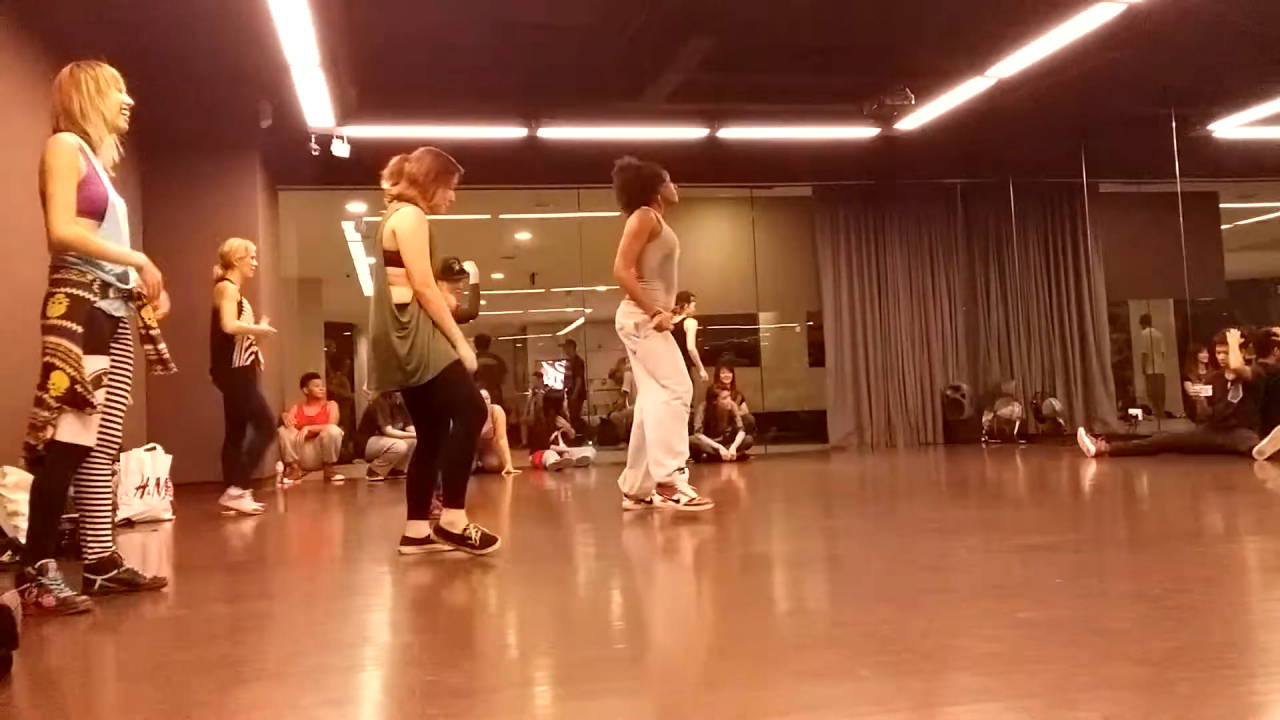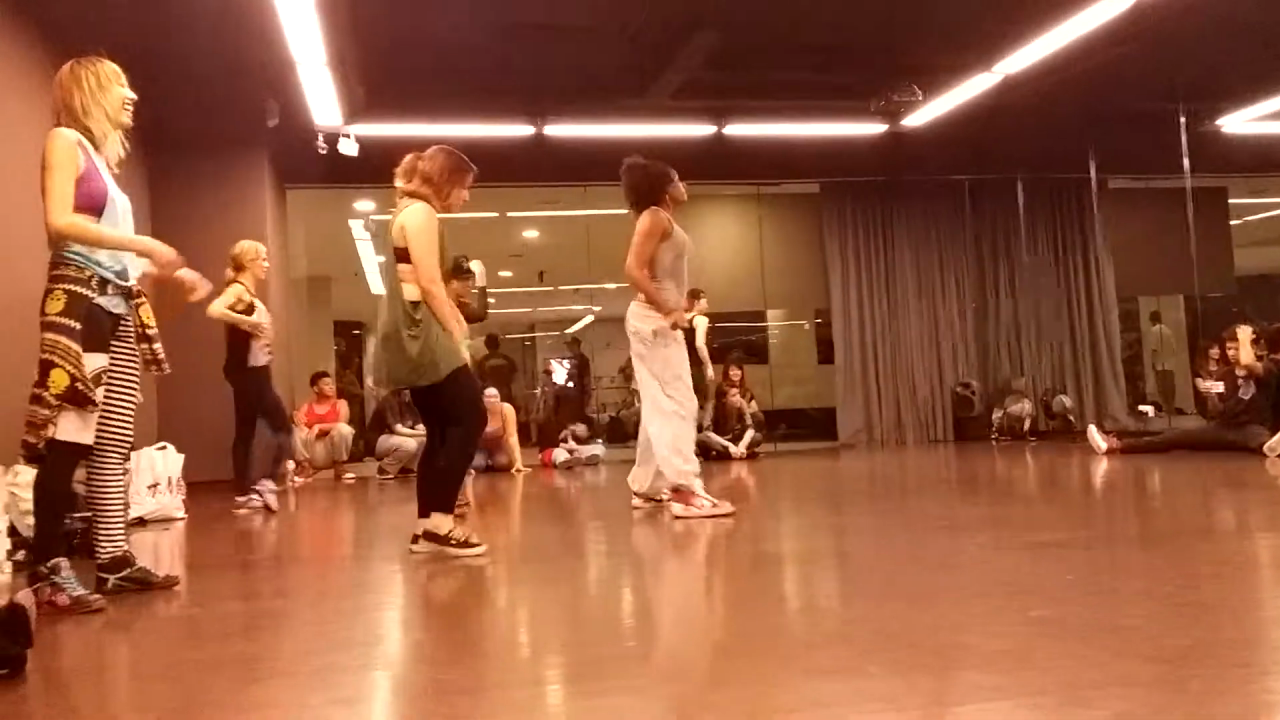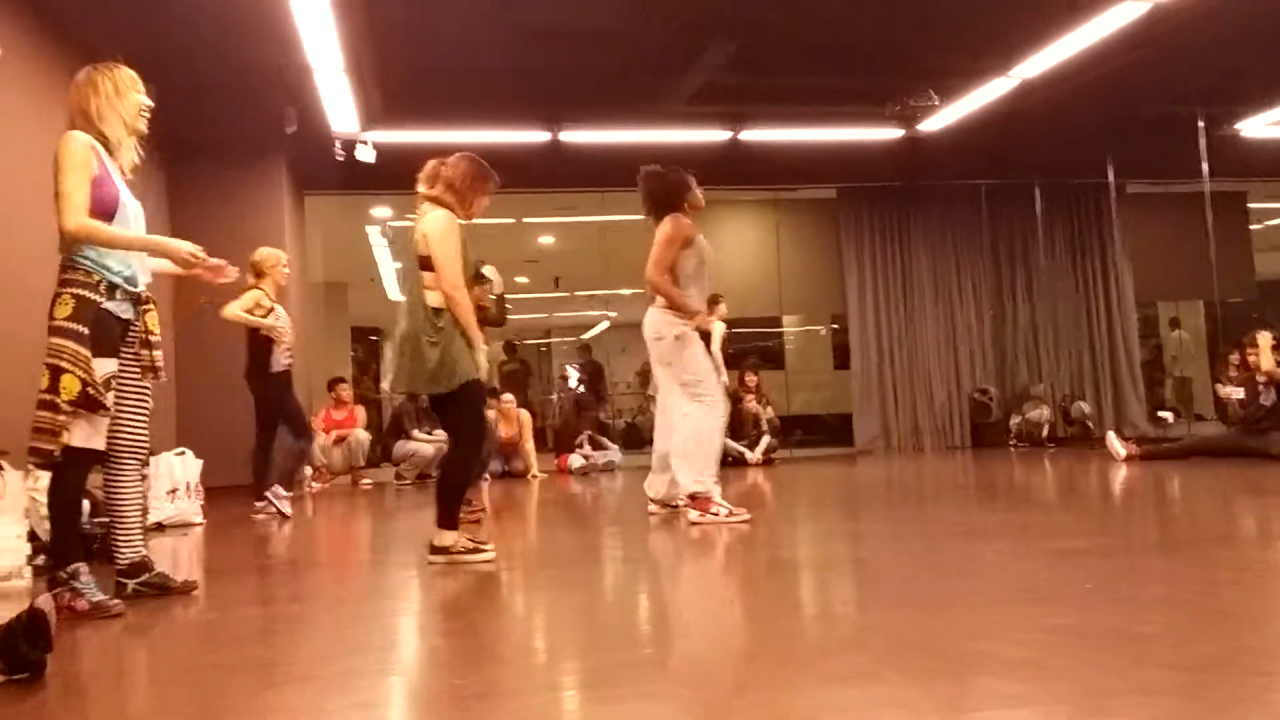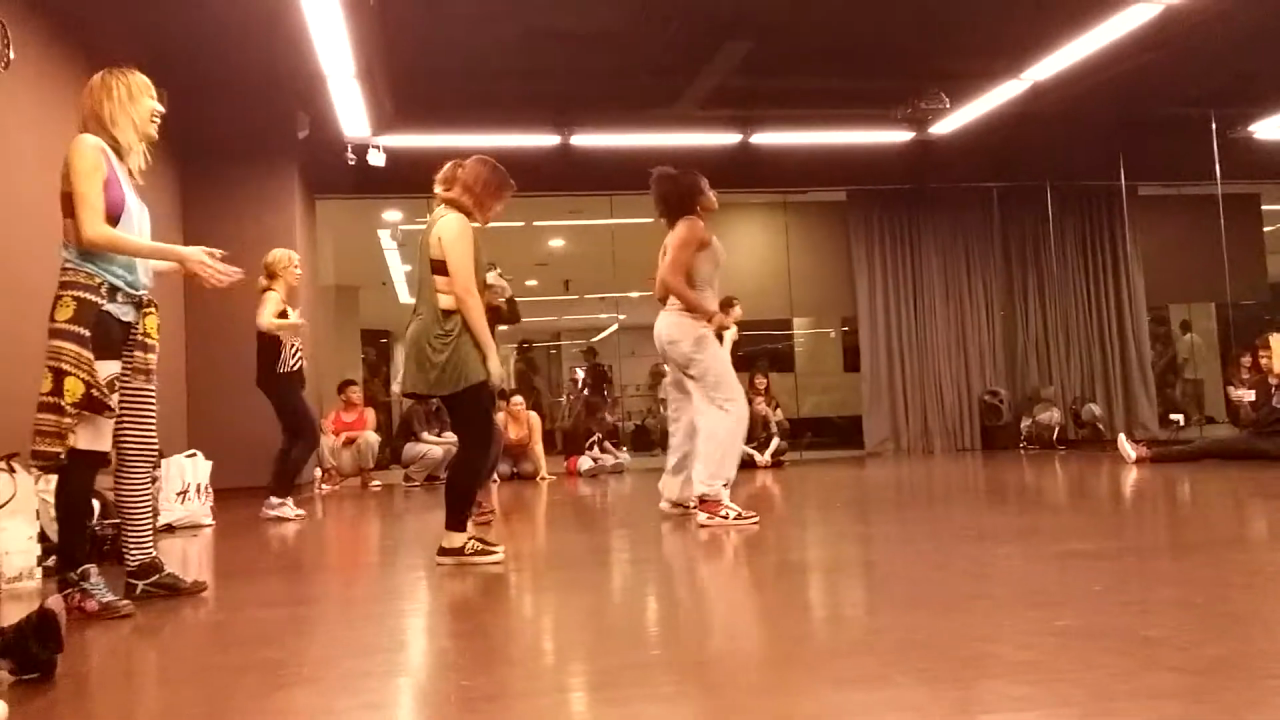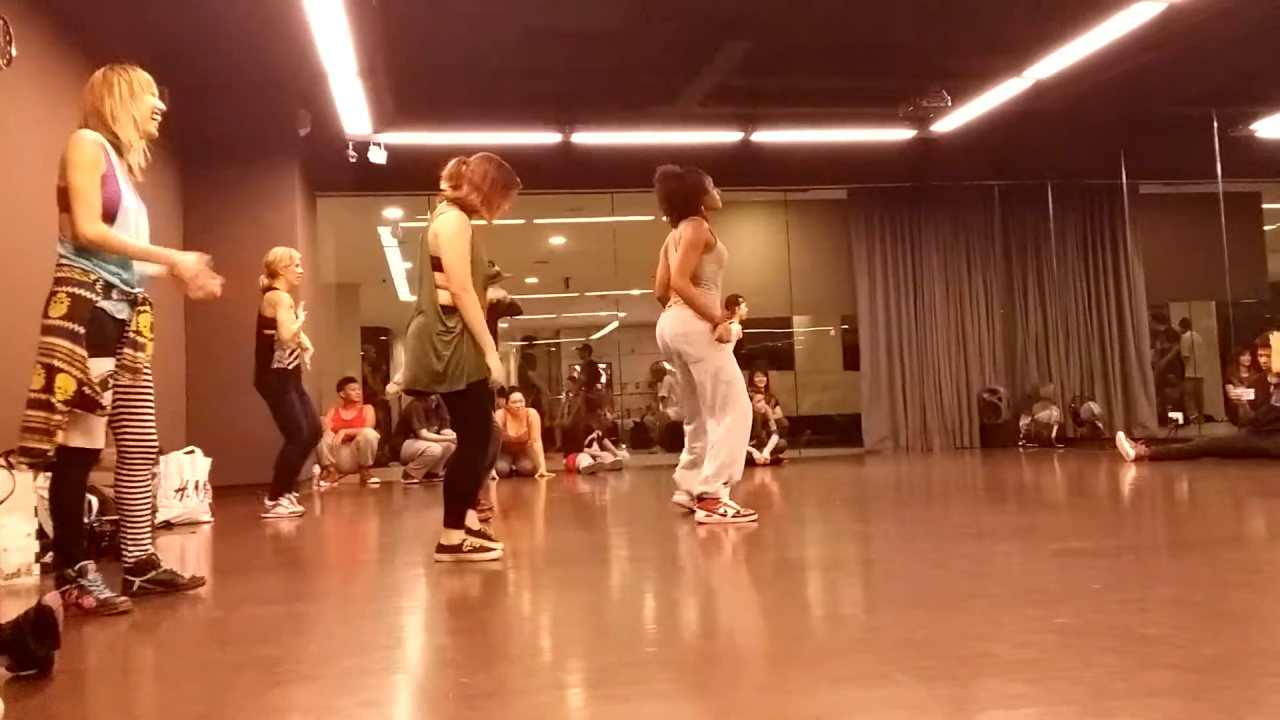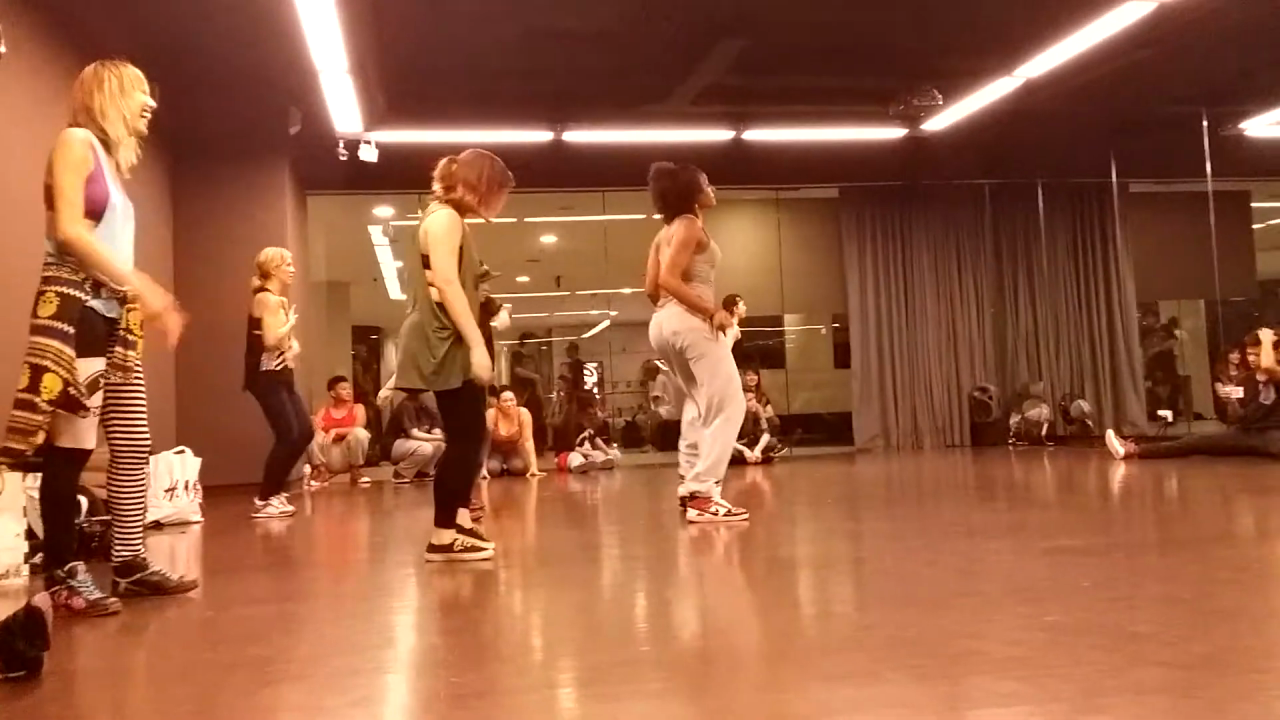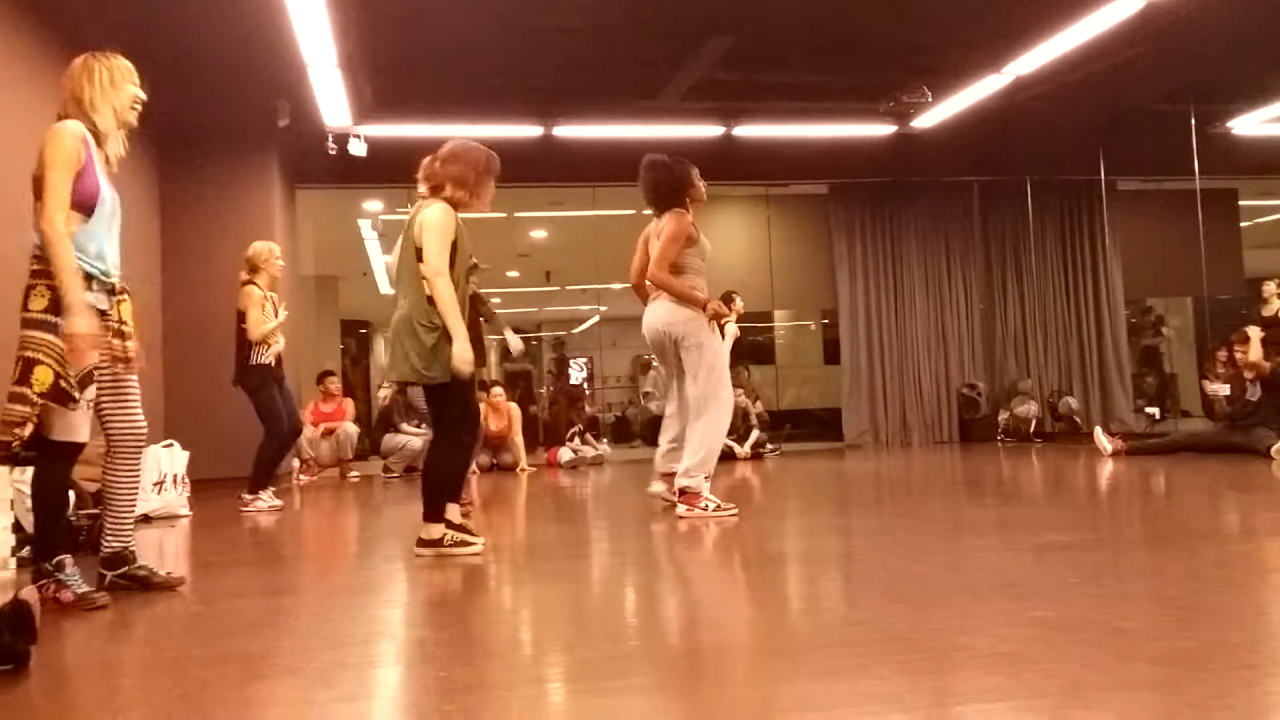
dt=0.1s
person 1, frame 1
left shoulder: (96, 158)
right shoulder: (66, 145)
right elbow: (61, 231)
left wrist: (143, 283)
right wrist: (137, 258)
left hip: (113, 308)
right hip: (79, 305)
left knee: (102, 445)
right knee: (69, 441)
left ankle: (101, 562)
right ankle: (36, 571)
person 1, frame 2
left shoulder: (102, 158)
right shoulder: (66, 140)
right elbow: (59, 222)
left wrist: (166, 268)
right wrist: (143, 243)
left hip: (120, 307)
right hip: (78, 303)
left knee: (113, 442)
right knee: (68, 438)
left ankle: (113, 561)
right ankle: (49, 570)
person 1, frame 3
left shoulder: (116, 163)
right shoulder: (79, 143)
right elbow: (73, 224)
left wrist: (186, 264)
right wrist: (162, 242)
left hip: (131, 313)
right hip: (89, 306)
left knee: (129, 447)
right knee: (81, 444)
left ankle: (131, 566)
right ankle: (67, 575)
person 1, frame 4
left shoulder: (127, 164)
right shoulder: (88, 147)
right elbow: (92, 232)
left wrist: (188, 261)
right wrist: (176, 252)
left hip: (133, 315)
right hip: (91, 310)
left knee: (139, 448)
right knee: (87, 446)
left ankle: (142, 566)
right ankle: (76, 577)
person 1, frame 5
left shoulder: (125, 164)
right shoulder: (88, 142)
right elbow: (86, 231)
left wrist: (177, 267)
right wrist: (169, 257)
left hip: (126, 313)
right hip: (84, 307)
left knee: (139, 445)
right knee: (80, 444)
left ankle: (139, 562)
right ankle: (74, 573)
person 1, frame 6
left shoulder: (113, 159)
right shoulder: (77, 140)
right elbow: (69, 231)
left wrist: (149, 299)
right wrist: (138, 286)
left hip: (112, 315)
right hip: (76, 308)
left knee: (133, 441)
right knee: (71, 444)
left ankle: (130, 564)
right ankle: (64, 574)
person 1, frame 7
left shoulder: (100, 151)
right shoulder: (68, 133)
right elbow: (52, 225)
left wrist: (110, 308)
right wrist: (75, 306)
left hip: (103, 305)
right hip: (66, 303)
left knee: (129, 433)
right knee: (64, 437)
left ankle: (118, 557)
right ankle: (52, 567)
person 2, frame 1
left shoulder: (398, 217)
right shoulder: (409, 216)
right elbow: (423, 286)
right wrist: (460, 340)
left hip: (410, 339)
right hip: (413, 336)
left knee: (433, 432)
right knee: (470, 410)
left ankle: (417, 529)
right ankle: (452, 519)
person 2, frame 2
left shoulder: (410, 214)
right shoulder: (421, 213)
right elbow: (430, 284)
right wrist: (460, 337)
left hip: (418, 338)
right hip: (421, 336)
left knee: (442, 430)
right knee: (470, 418)
left ankle: (429, 526)
right ankle: (438, 524)
person 2, frame 3
left shoulder: (431, 220)
right shoulder: (443, 219)
right elbow: (453, 290)
right wrist: (479, 345)
left hip: (435, 343)
right hip: (441, 342)
left knee: (463, 436)
right knee: (471, 434)
left ankle: (445, 534)
right ankle: (445, 538)
person 2, frame 4
left shoulder: (446, 222)
right shoulder: (455, 223)
right elbow: (464, 293)
right wrist: (491, 352)
left hip: (448, 344)
right hip: (450, 344)
left knee: (476, 438)
right knee: (477, 439)
left ankle: (460, 529)
right ankle: (453, 541)
person 2, frame 5
left shoulder: (448, 218)
right shoulder: (454, 220)
right elbow: (460, 289)
right wrist: (491, 350)
left hip: (450, 341)
right hip: (452, 342)
left knee: (476, 436)
right knee: (476, 437)
left ankle: (466, 522)
right ankle: (451, 538)
person 2, frame 6
left shoulder: (440, 217)
right shoulder: (445, 218)
left elbow: (439, 281)
right elbow: (448, 284)
right wrist: (477, 345)
left hip: (443, 339)
right hip: (444, 340)
left knee: (470, 432)
right knee: (464, 435)
left ankle: (459, 520)
right ankle: (443, 538)
person 2, frame 7
left shoulder: (432, 211)
right shoulder: (440, 212)
left elbow: (397, 261)
right elbow: (437, 277)
right wrist: (460, 338)
left hip: (433, 333)
right hip: (432, 334)
left knee: (465, 424)
right knee: (452, 430)
left ankle: (449, 515)
right ankle: (431, 532)
person 3, frame 1
left shoulder: (654, 221)
right shoulder: (644, 216)
right elbow: (622, 270)
right wrist: (654, 311)
left hip: (652, 315)
right hip: (642, 317)
left knee: (654, 401)
right knee: (673, 389)
left ankle: (637, 488)
right ankle: (670, 478)
person 3, frame 2
left shoulder: (657, 221)
right shoulder: (655, 216)
right elbow: (634, 270)
right wrist: (669, 309)
left hip: (654, 319)
right hip: (652, 319)
left knee: (661, 404)
right knee: (676, 401)
left ankle: (647, 486)
right ankle: (683, 489)
person 3, frame 3
left shoulder: (675, 227)
right shoulder: (676, 222)
left elbow: (660, 279)
right elbow: (654, 276)
right wrist: (694, 312)
left hip: (671, 324)
right hip: (674, 324)
left knee: (675, 410)
right knee: (706, 402)
left ankle: (663, 492)
right ankle: (700, 495)
person 3, frame 4
left shoulder: (675, 235)
right shoulder: (692, 226)
left elbow: (661, 290)
right elbow: (673, 280)
right wrist: (711, 313)
left hip: (670, 325)
right hip: (688, 326)
left knee: (688, 414)
right knee: (729, 406)
left ankle: (677, 491)
right ankle: (711, 498)
person 3, frame 5
left shoulder: (676, 234)
right shoulder: (697, 226)
left elbow: (661, 290)
right elbow: (679, 282)
right wrist: (715, 318)
left hip: (672, 324)
right hip: (694, 325)
left knee: (702, 412)
right knee: (732, 408)
left ankle: (690, 485)
right ankle: (710, 496)
person 3, frame 6
left shoulder: (667, 231)
right shoulder: (690, 226)
left elbow: (652, 287)
right elbow: (668, 279)
right wrist: (712, 312)
left hip: (662, 324)
right hip: (690, 321)
left knee: (701, 401)
right knee: (725, 405)
left ankle: (691, 475)
right ankle: (702, 495)
person 3, frame 7
left shoulder: (655, 225)
right shoulder: (681, 219)
left elbow: (637, 279)
right elbow: (657, 273)
right wrist: (705, 302)
left hip: (656, 316)
right hip: (685, 313)
left knee: (684, 394)
right knee: (712, 398)
left ankle: (668, 474)
right ankle: (691, 490)
person 4, frame 1
left shoulder: (233, 290)
right shoulder: (227, 288)
right elbow: (229, 327)
left wrist: (255, 353)
right wrist: (261, 329)
left hip: (239, 371)
right hip: (234, 372)
left knee: (236, 433)
right knee: (265, 428)
left ankle: (235, 491)
right ankle: (237, 489)
person 4, frame 2
left shoulder: (249, 293)
right shoulder: (239, 289)
right elbow: (213, 310)
left wrist: (260, 327)
right wrist: (249, 320)
left hip: (248, 372)
right hip: (250, 373)
left knee: (245, 433)
right knee: (282, 426)
left ankle: (244, 495)
right ankle: (268, 482)
person 4, frame 3
left shoulder: (270, 299)
right shoulder: (258, 295)
right elbow: (228, 312)
left wrist: (281, 334)
right wrist: (264, 323)
left hip: (269, 378)
right hip: (271, 379)
left knee: (265, 438)
right knee: (303, 433)
left ankle: (262, 500)
right ankle: (280, 488)
person 4, frame 4
left shoulder: (282, 299)
right shoulder: (274, 297)
right elbow: (263, 323)
left wrist: (295, 326)
right wrist: (293, 323)
left hip: (288, 379)
right hip: (279, 380)
left knee: (295, 438)
right knee: (308, 437)
left ankle: (279, 497)
right ankle: (276, 499)
person 4, frame 5
left shoulder: (286, 299)
right shoulder: (277, 297)
left elbow: (298, 335)
right elbow: (289, 335)
left wrist: (307, 345)
right wrist: (299, 319)
left hip: (287, 377)
right hip: (275, 378)
left knee: (314, 431)
right knee: (298, 436)
left ankle: (284, 492)
right ankle: (273, 500)
person 4, frame 6
left shoulder: (282, 301)
right shoulder: (265, 298)
left elbow: (291, 340)
right elbow: (272, 339)
left wrist: (293, 349)
right wrist: (290, 322)
left hip: (281, 377)
right hip: (264, 378)
left knee: (305, 433)
right knee: (288, 437)
left ankle: (274, 492)
right ankle: (263, 501)
person 4, frame 7
left shoulder: (271, 296)
right shoulder: (252, 291)
right elbow: (255, 334)
left wrist: (277, 346)
right wrist: (279, 320)
left hip: (272, 371)
right hip: (255, 373)
left knee: (293, 428)
right knee: (278, 431)
left ankle: (262, 486)
right ankle: (252, 495)
